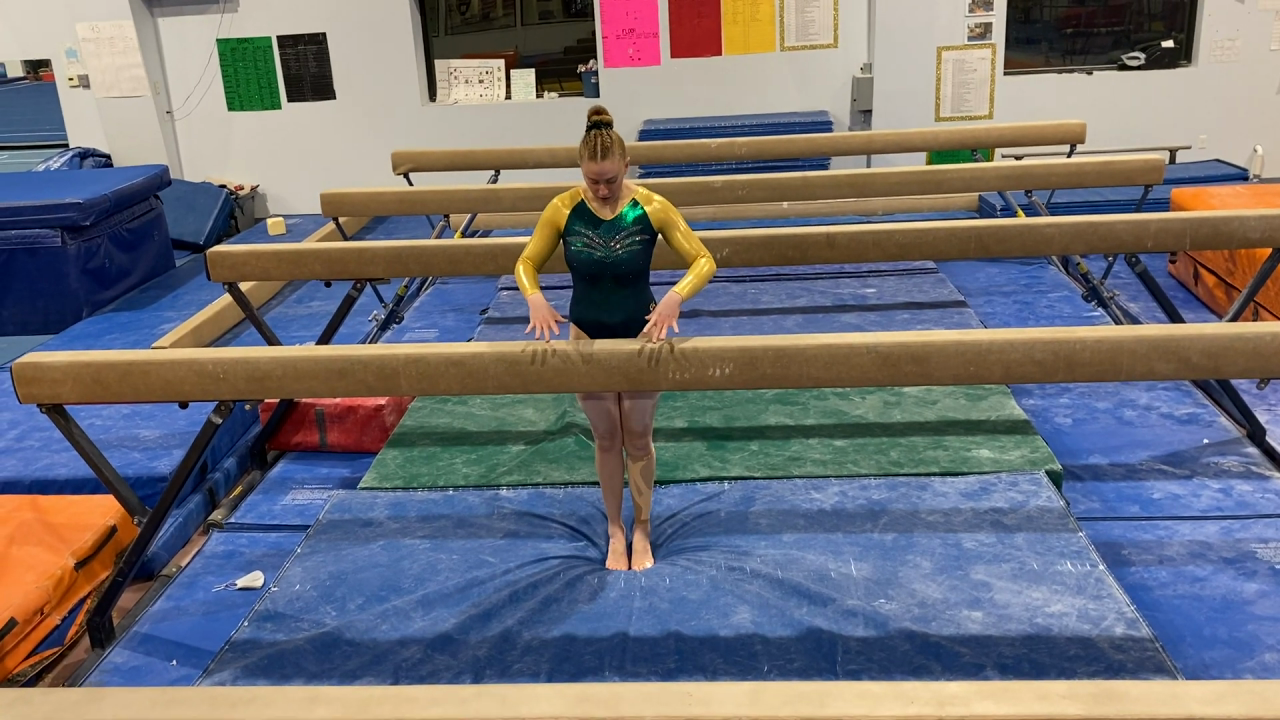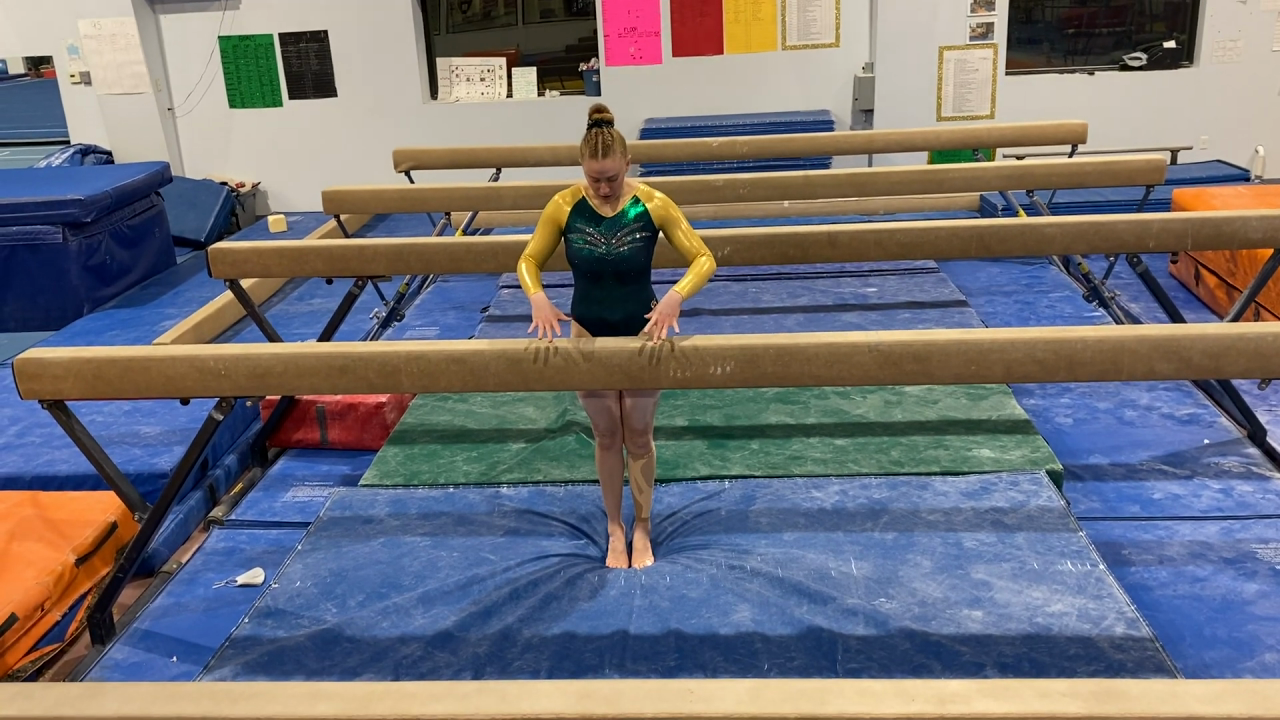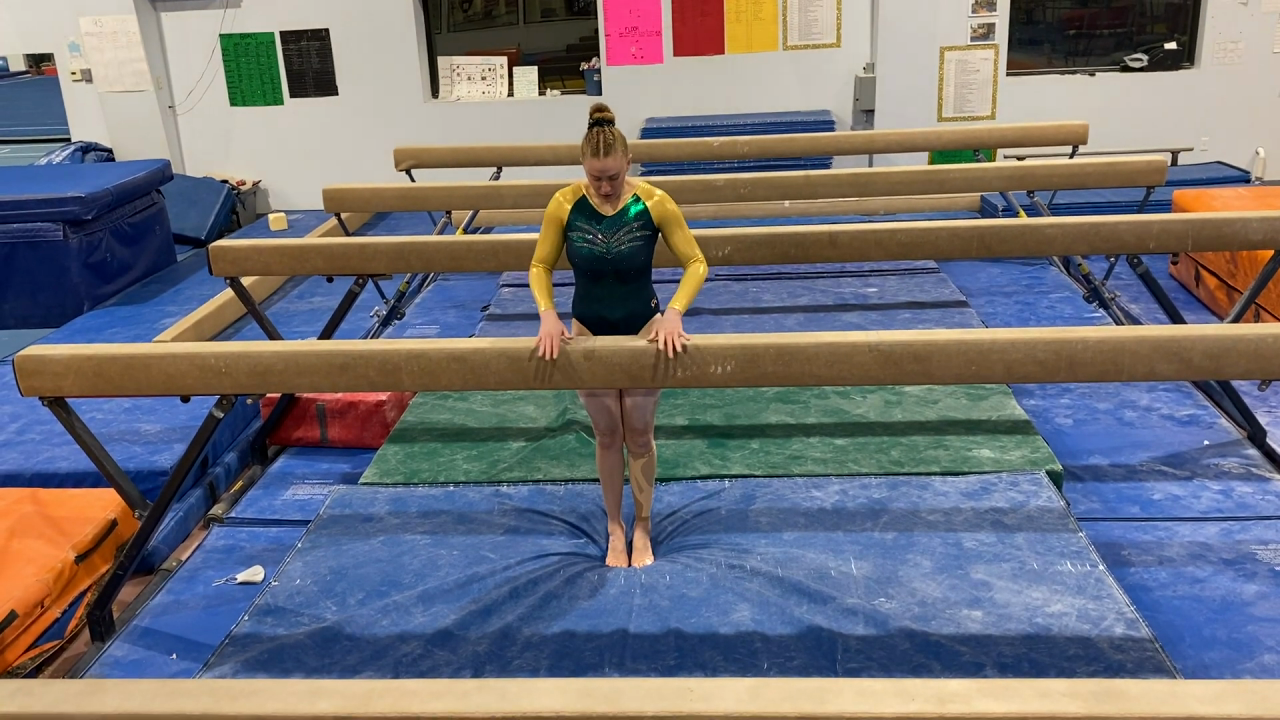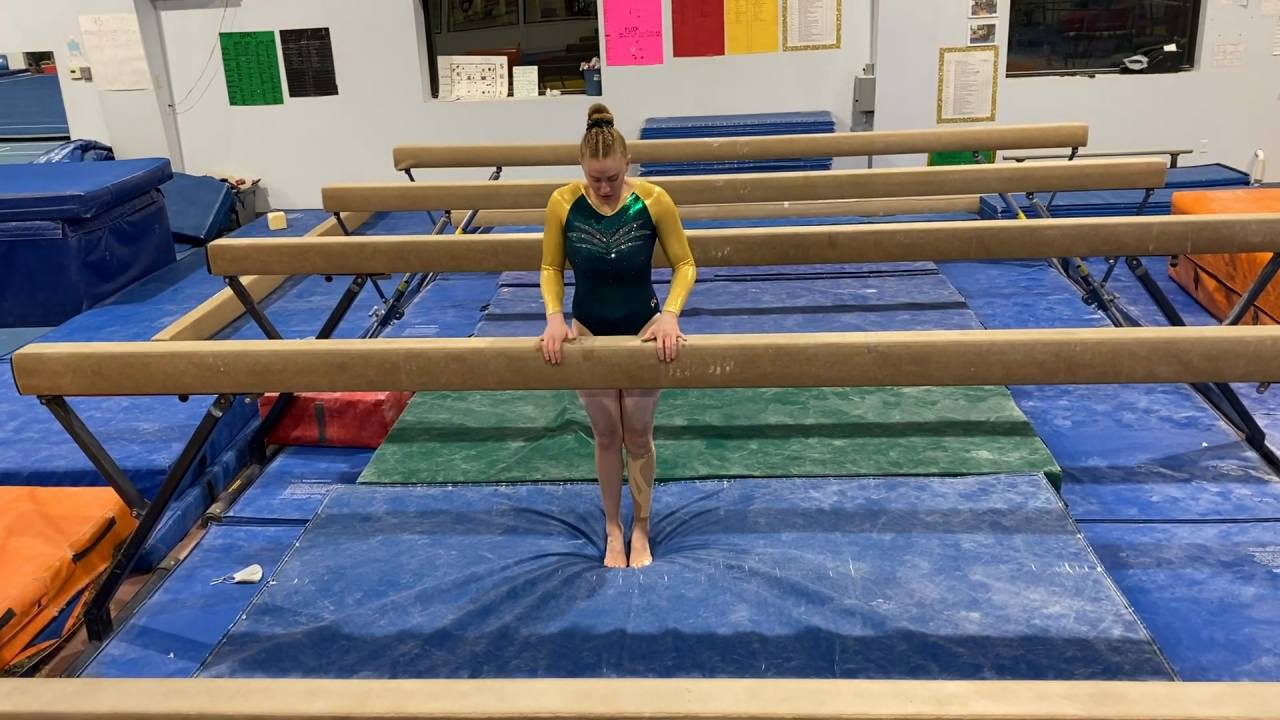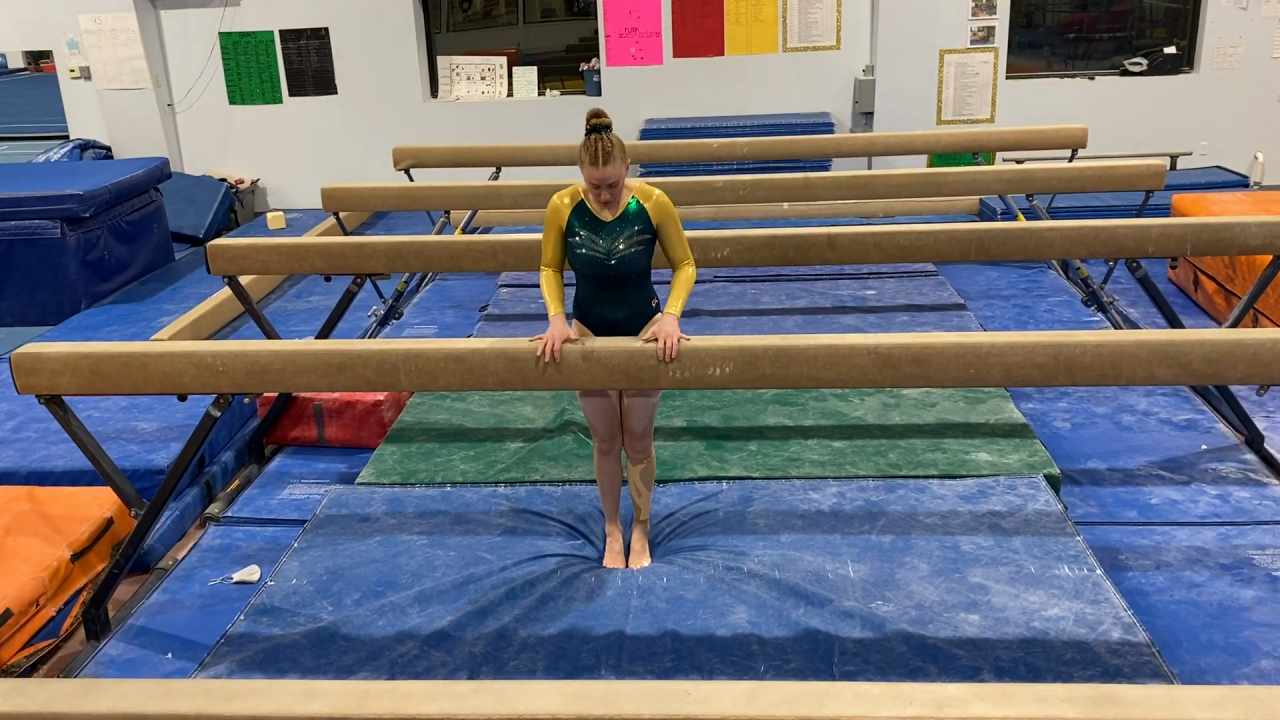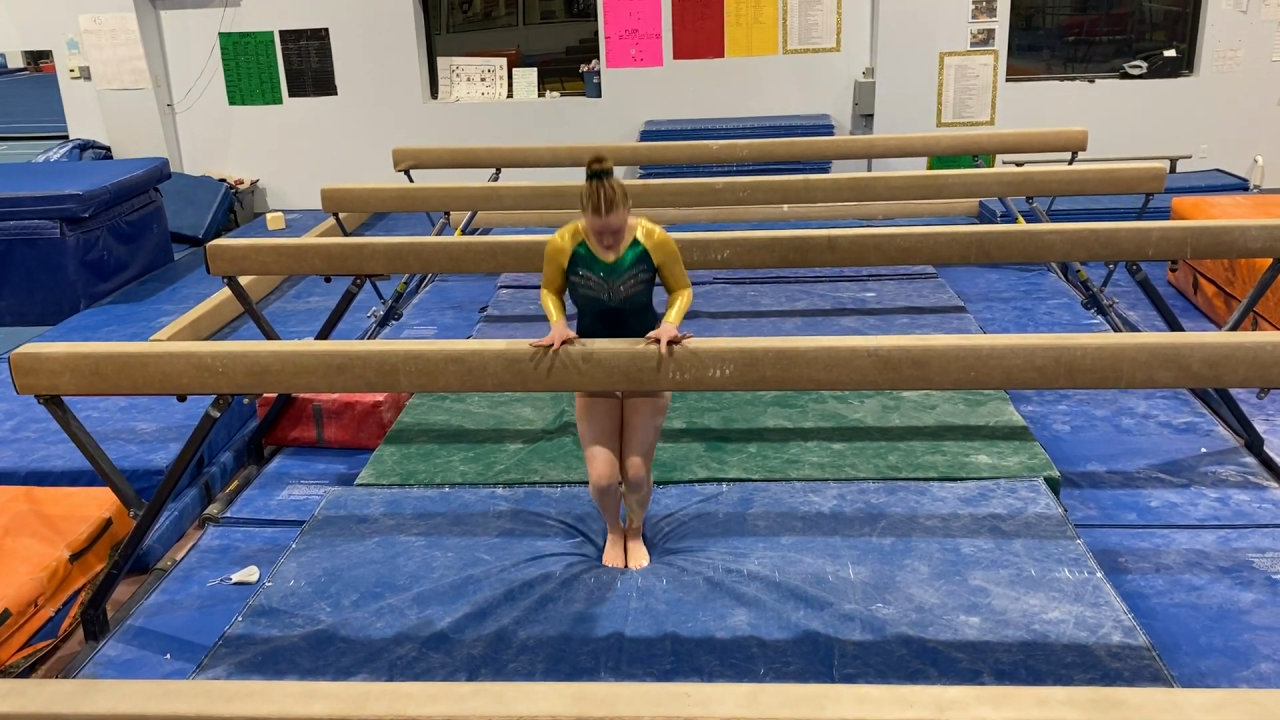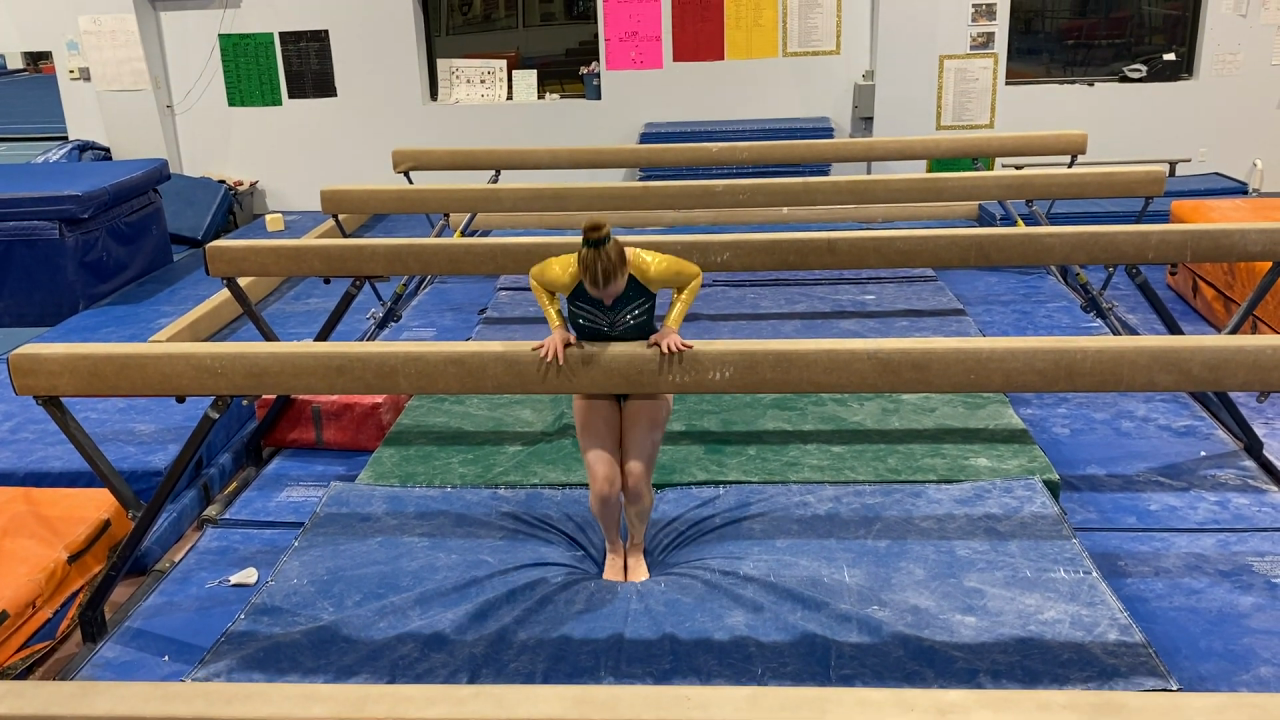
dt=0.2s
person 1, frame 1
left shoulder: (652, 208)
right shoulder: (562, 209)
left elbow: (704, 261)
right elbow: (526, 262)
left wrist: (675, 297)
right wrist: (535, 298)
left hip: (641, 336)
right hip: (587, 338)
left knee: (638, 439)
right knee: (606, 440)
left ankle: (642, 528)
right ankle: (615, 531)
person 1, frame 2
left shoulder: (654, 205)
right shoulder: (564, 206)
left elbow: (704, 259)
right elbow: (529, 260)
left wrist: (674, 297)
right wrist: (539, 298)
left hip: (643, 332)
right hip: (588, 335)
left knee: (639, 437)
right knee: (607, 437)
left ankle: (642, 526)
right ankle: (615, 528)
person 1, frame 3
left shoulder: (655, 203)
right shoulder: (564, 205)
left elbow: (696, 263)
right elbow: (540, 266)
left wrist: (674, 314)
right wrist: (547, 315)
left hip: (643, 330)
right hip: (588, 333)
left knee: (639, 436)
right knee: (607, 435)
left ankle: (642, 525)
right ankle: (614, 528)
person 1, frame 4
left shoulder: (654, 202)
right shoulder: (562, 204)
left elbow: (684, 264)
right elbow: (551, 268)
left wrist: (670, 315)
right wrist: (554, 316)
left hip: (643, 330)
right hip: (588, 332)
left knee: (638, 437)
right knee: (606, 437)
left ankle: (641, 527)
right ankle: (613, 529)
person 1, frame 5
left shoulder: (654, 204)
right shoulder: (561, 208)
left elbow: (684, 266)
right elbow: (550, 270)
left wrist: (670, 316)
right wrist: (556, 318)
left hip: (644, 334)
right hip: (589, 336)
left knee: (638, 440)
right knee: (604, 442)
left ankle: (641, 528)
right ankle: (613, 530)
person 1, frame 6
left shoulder: (655, 242)
right shoulder: (563, 245)
left elbow: (683, 289)
right elbow: (550, 291)
left wrist: (669, 323)
right wrist: (559, 324)
left knee: (636, 473)
right knee: (602, 479)
left ankle: (634, 530)
right ankle: (614, 530)
person 1, frame 7
left shoulder: (651, 269)
right shoulder: (561, 276)
left elbow: (693, 278)
right elbow: (536, 280)
left wrist: (670, 328)
right wrist: (558, 328)
left knee: (637, 477)
right knee: (604, 491)
left ankle: (636, 547)
right ankle: (613, 545)
